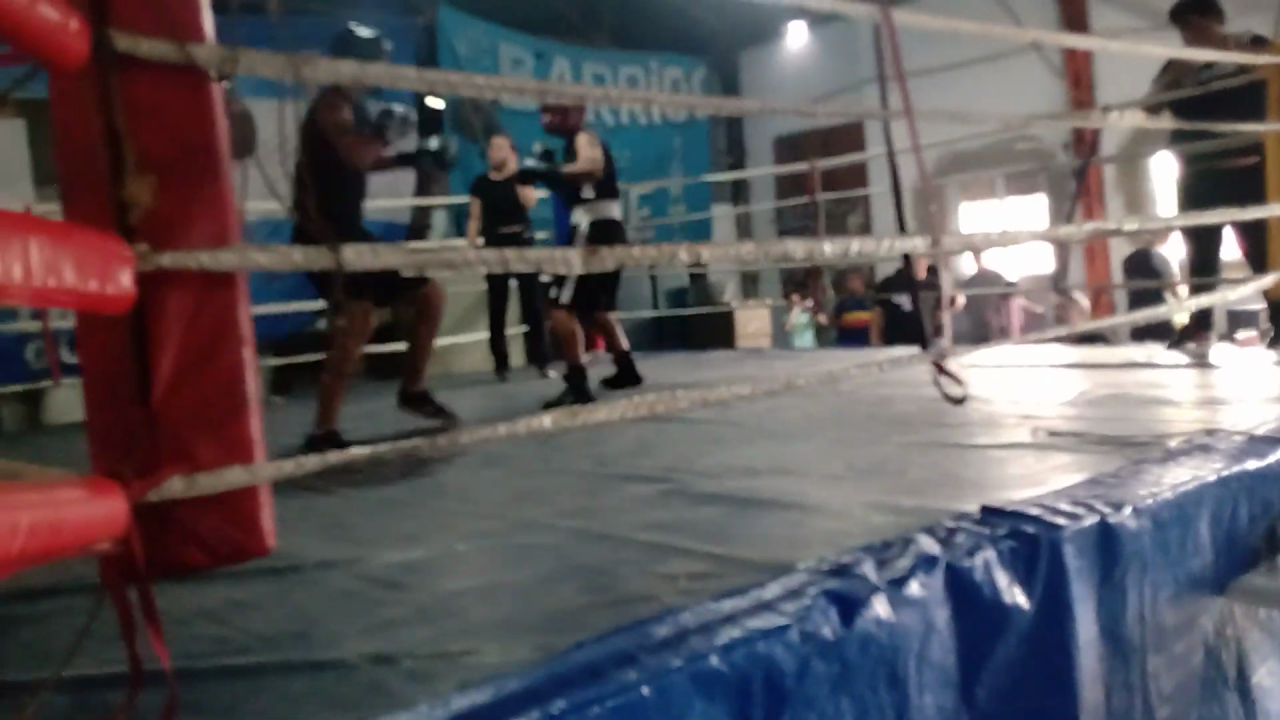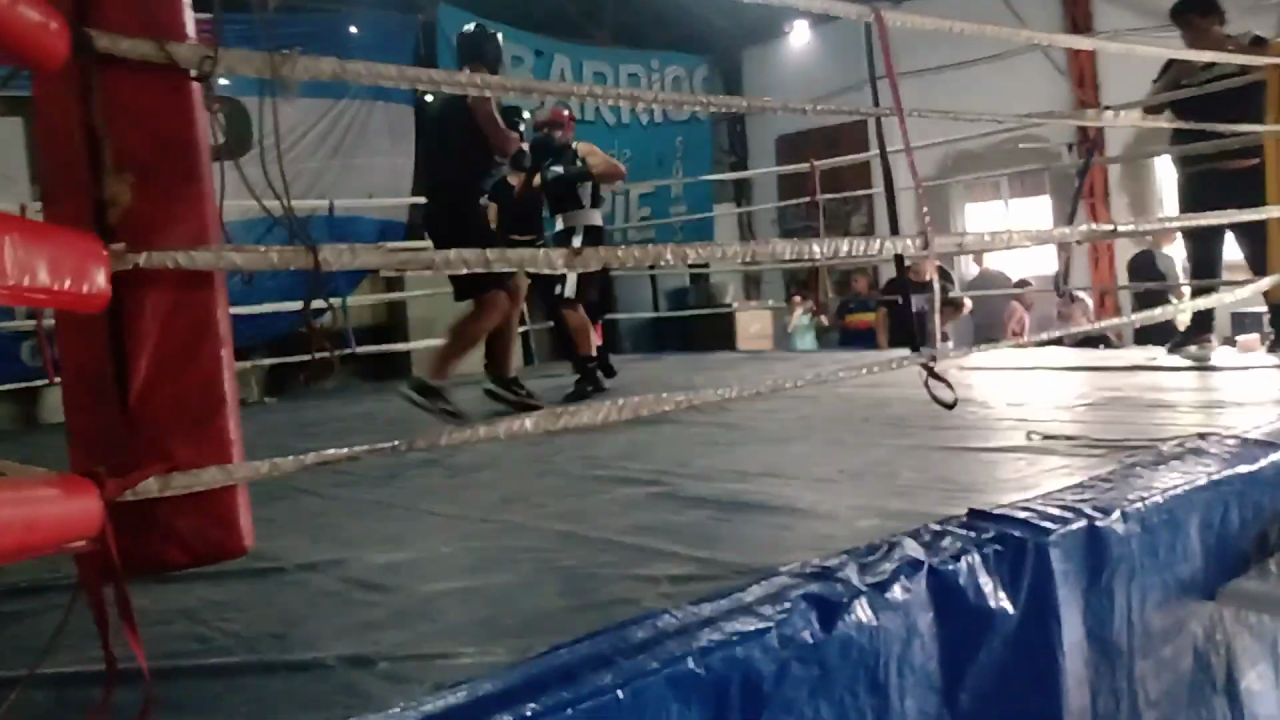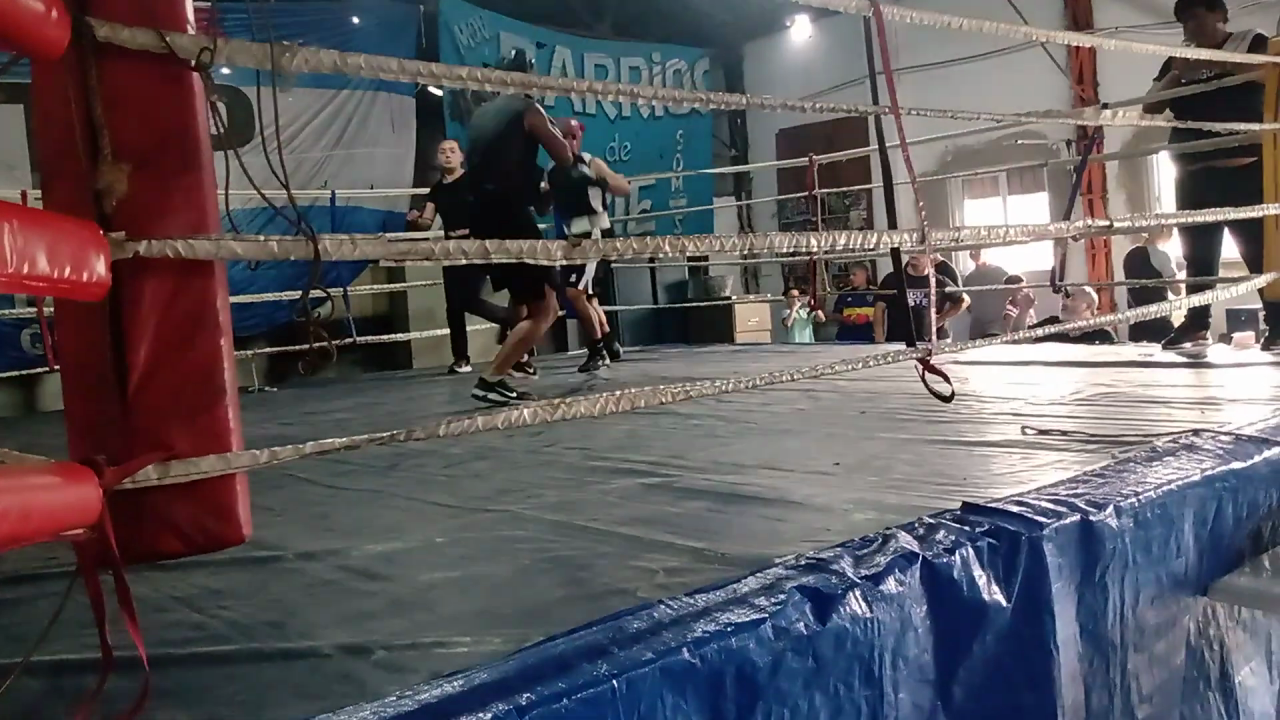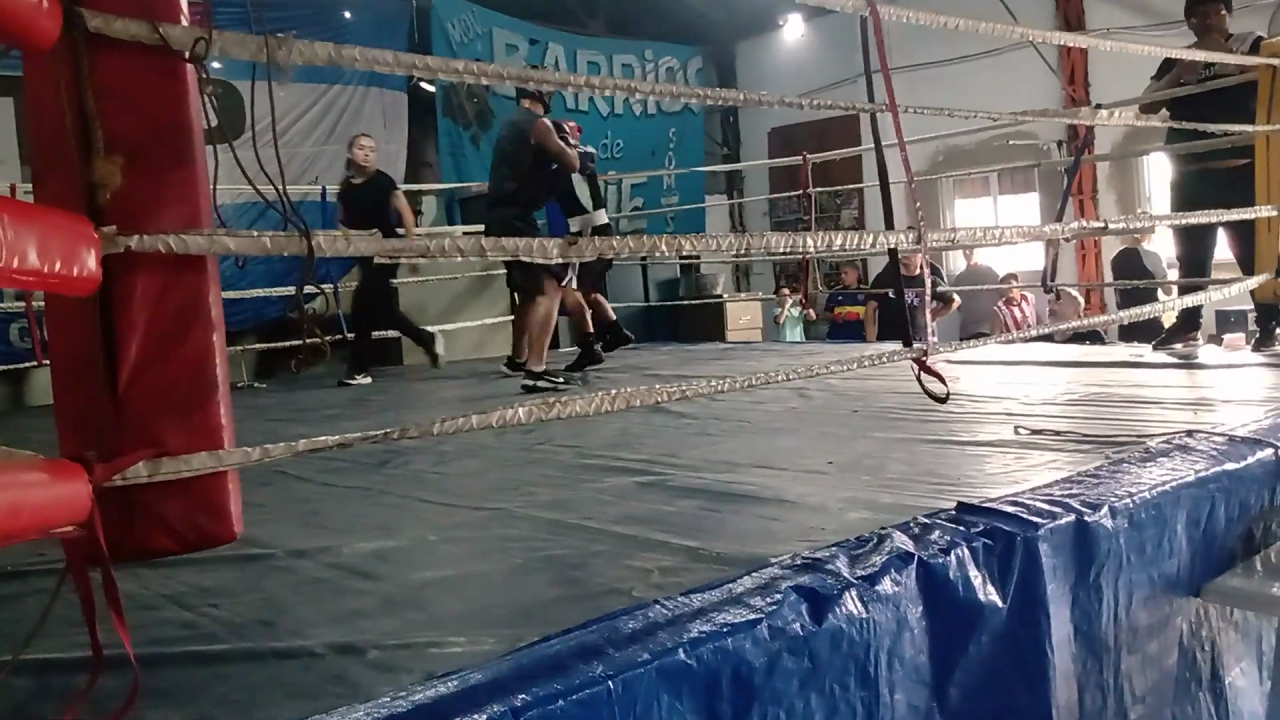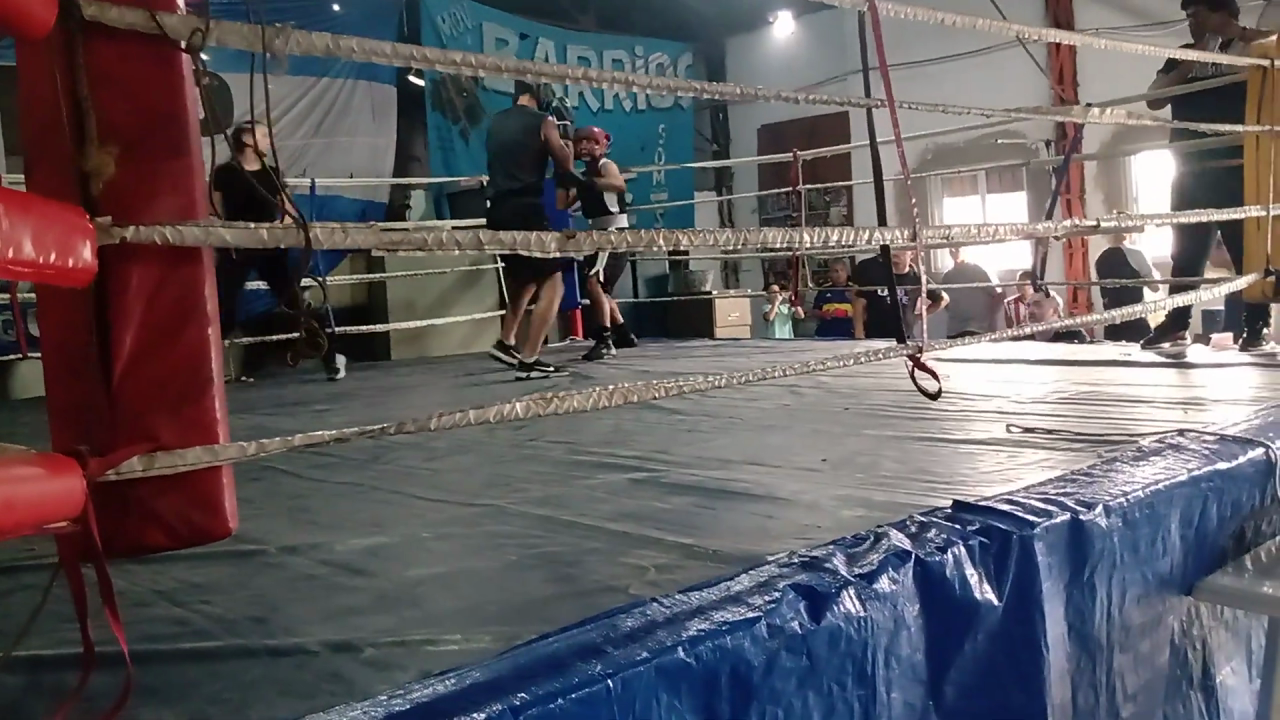
dt=0.5s
person 1, frame 1
left shoulder: (354, 107)
right shoulder: (332, 104)
left elbow: (374, 161)
right elbow: (362, 156)
left wrist: (412, 157)
right wrist: (390, 129)
left hip: (348, 231)
right hip: (325, 234)
left knee: (430, 296)
right knee: (359, 317)
left ankle: (413, 389)
right ankle: (324, 431)
person 1, frame 2
left shoulder: (450, 96)
right shoulder: (476, 93)
right elbow: (504, 145)
left wrist: (514, 149)
right wrist: (516, 134)
left hip: (458, 209)
right hip: (457, 210)
left knee: (510, 290)
right knee: (492, 300)
left ankle: (503, 377)
right ankle: (432, 381)
person 1, frame 3
left shoulder: (480, 115)
right shoulder: (527, 109)
right elbow: (564, 155)
left hip: (484, 217)
right hip: (512, 215)
left knee: (522, 293)
right knee: (545, 306)
left ankle: (511, 365)
right ankle: (492, 378)
person 1, frame 4
left shoulder: (512, 123)
right shoulder: (538, 123)
right elbow: (572, 164)
right wrist: (569, 148)
left hip: (502, 217)
right hip: (514, 217)
left knee: (532, 290)
right knee: (548, 288)
left ankle: (517, 358)
right ankle: (537, 369)
person 1, frame 5
left shoulder: (496, 121)
right shoulder: (544, 122)
right elbow: (566, 167)
right wrist: (561, 135)
left hip: (498, 212)
right hip: (525, 210)
left knee: (524, 278)
right knee: (552, 283)
left ankle: (505, 344)
right ankle: (528, 361)
person 2, frame 1
left shoulder: (1248, 44)
right shoulder: (1180, 65)
right elbow: (1150, 107)
left wrist: (1230, 47)
right wrist: (1175, 75)
left hip: (1246, 170)
right hip: (1198, 175)
left knee: (1261, 247)
right knee: (1200, 252)
right ankle: (1199, 322)
person 2, frame 2
left shoulder: (1248, 44)
right shoulder: (1178, 63)
right elbow: (1149, 108)
left wrist: (1222, 48)
right wrist: (1174, 74)
left hip: (1246, 171)
right hip: (1196, 177)
right knee: (1201, 255)
right ankle: (1201, 326)
person 2, frame 3
left shoulder: (1251, 41)
right shoulder: (1178, 61)
right elbow: (1150, 108)
left wrist: (1218, 64)
right wrist: (1175, 75)
left hip: (1245, 168)
right hip: (1194, 174)
right knee: (1198, 253)
right ankle: (1196, 323)
person 2, frame 4
left shoulder: (1249, 44)
right shoulder: (1176, 60)
right elbow: (1146, 106)
left wrist: (1228, 52)
right wrist: (1177, 75)
left hip: (1240, 170)
right hip: (1189, 174)
right knee: (1191, 254)
right ankle: (1187, 325)
person 2, frame 5
left shoulder: (1251, 46)
right shoulder: (1182, 56)
right elbow: (1153, 100)
left wrist: (1241, 33)
right wrist: (1186, 69)
left hip: (1238, 169)
right hip: (1192, 172)
left knee: (1248, 249)
right knee: (1186, 252)
left ankle: (1257, 326)
right ankle: (1176, 324)
person 3, frame 1
left shoulder: (584, 139)
right shoulder: (572, 146)
left elbow: (593, 169)
right elbow: (572, 190)
left wrist: (547, 171)
right wrist: (550, 174)
left hip: (596, 230)
right hip: (602, 230)
left knee: (561, 306)
right knee: (593, 308)
left ankle: (577, 383)
right ankle: (626, 369)
person 3, frame 2
left shoulder: (582, 151)
right shoulder: (546, 164)
left elbow: (619, 172)
right elbow: (523, 193)
left wrist: (580, 174)
left hip: (584, 231)
right hip: (564, 235)
left knee: (568, 300)
right knee: (571, 302)
left ankle: (590, 372)
right ankle: (597, 359)
person 3, frame 3
left shoulder: (590, 163)
right shoulder: (554, 173)
left elbow: (625, 189)
left wrist: (598, 180)
left hip: (595, 234)
right hip: (573, 237)
left knee: (574, 292)
right knee: (585, 295)
left ankle: (597, 350)
right ankle: (609, 343)
person 3, frame 4
right shoulder: (558, 173)
left hip: (594, 232)
right hip: (584, 233)
left knee: (569, 289)
right knee: (588, 290)
left ankle: (590, 346)
right ankle: (616, 331)
person 3, frame 5
left shoulder: (606, 166)
right shoulder: (585, 176)
left elbow: (619, 185)
right elbow: (563, 203)
left hip: (613, 232)
left knee: (593, 281)
right knee: (600, 287)
left ankle: (604, 340)
right ankle: (622, 333)
person 4, frame 1
left shoulder: (521, 177)
right shoulder: (480, 183)
left elbow: (530, 202)
right elbow: (475, 218)
left wrist: (514, 170)
right wrist: (471, 247)
left hip: (522, 243)
right hip: (495, 246)
left knee: (532, 303)
right knee: (497, 307)
left ankle: (541, 360)
right ankle: (501, 364)
person 4, frame 2
left shoulder: (538, 182)
right shoulder: (498, 187)
right elbow: (492, 223)
left wrist: (537, 185)
left hip: (536, 249)
right hip: (507, 251)
person 4, frame 3
right shoulder: (436, 189)
right elbow: (426, 224)
right wrist: (416, 219)
left knee: (470, 301)
right knee: (454, 304)
left ankle: (510, 320)
right ankle: (461, 358)
person 4, frame 4
left shoulder: (382, 180)
right shoulder: (346, 187)
left elbow: (406, 214)
right elbow: (343, 222)
right hip: (366, 253)
left knee: (364, 306)
right knee: (384, 309)
left ankle: (359, 369)
right ankle: (428, 340)
person 4, frame 5
left shoulder: (271, 174)
right shoulder: (224, 173)
left elbow: (288, 211)
right elbow: (214, 215)
left wrist: (277, 227)
right wrist: (217, 249)
left hip: (270, 247)
right hip: (235, 248)
left knee: (294, 303)
right knee: (226, 309)
left ankle: (330, 358)
